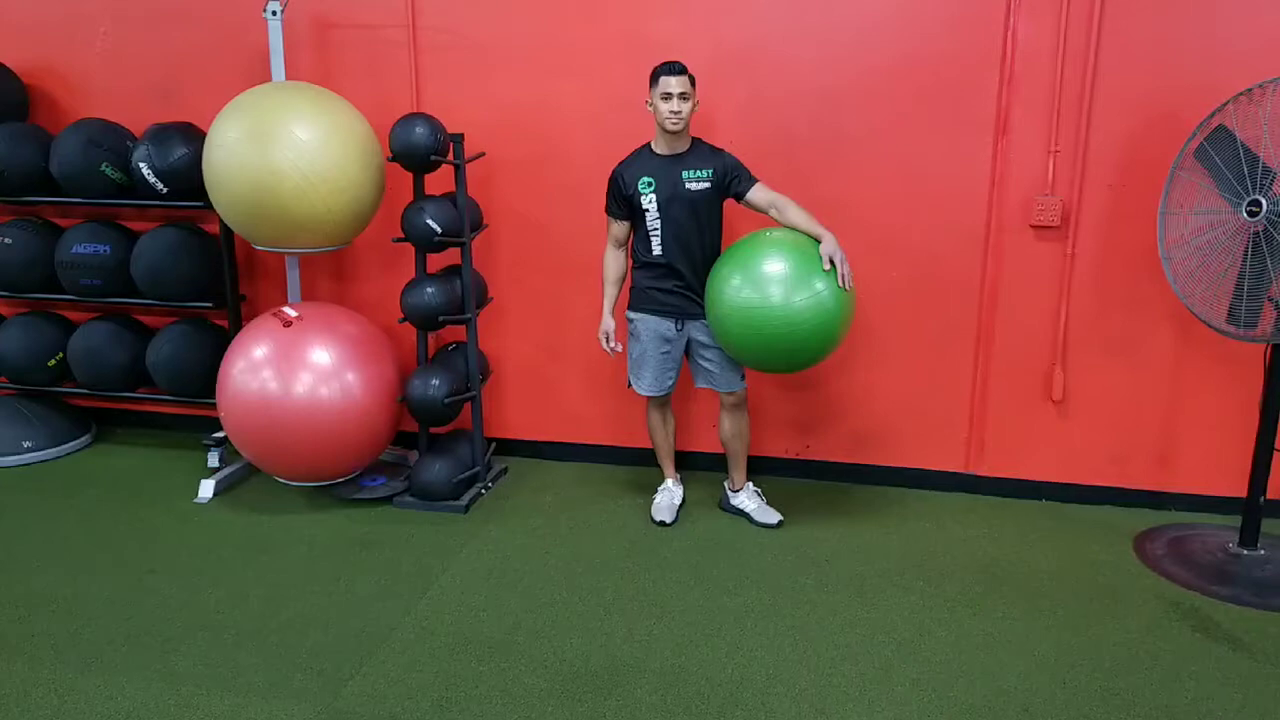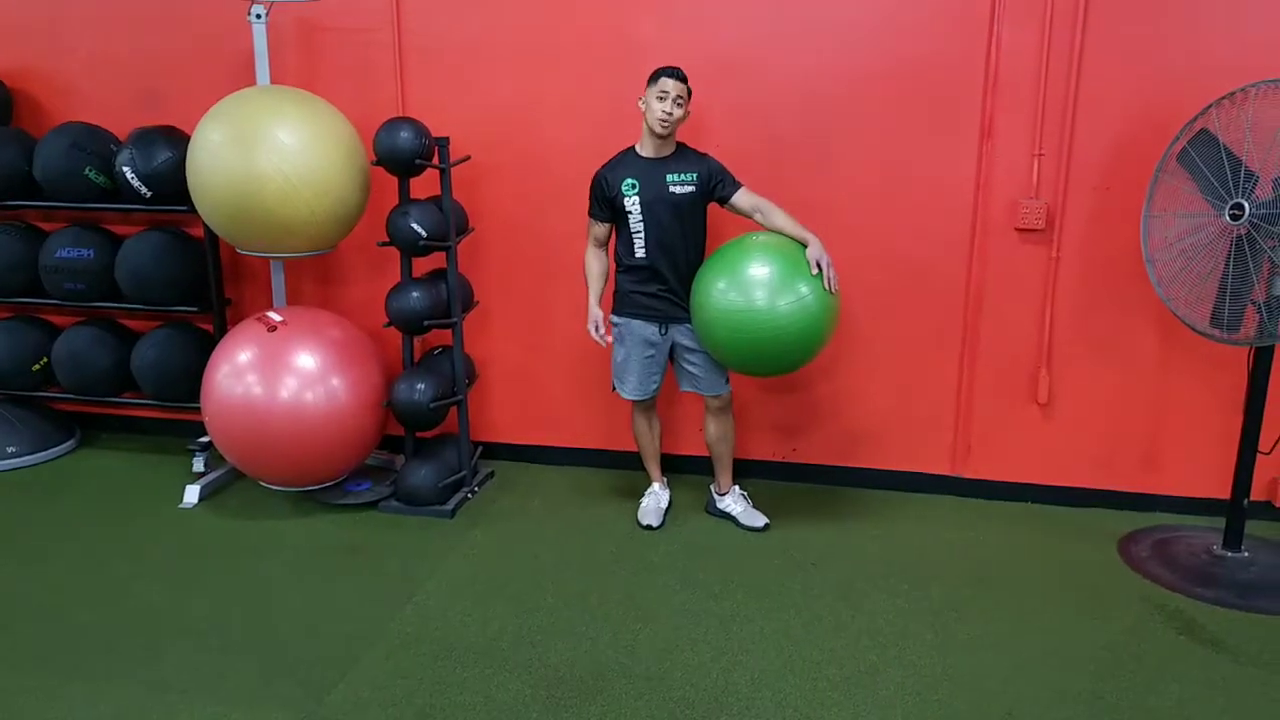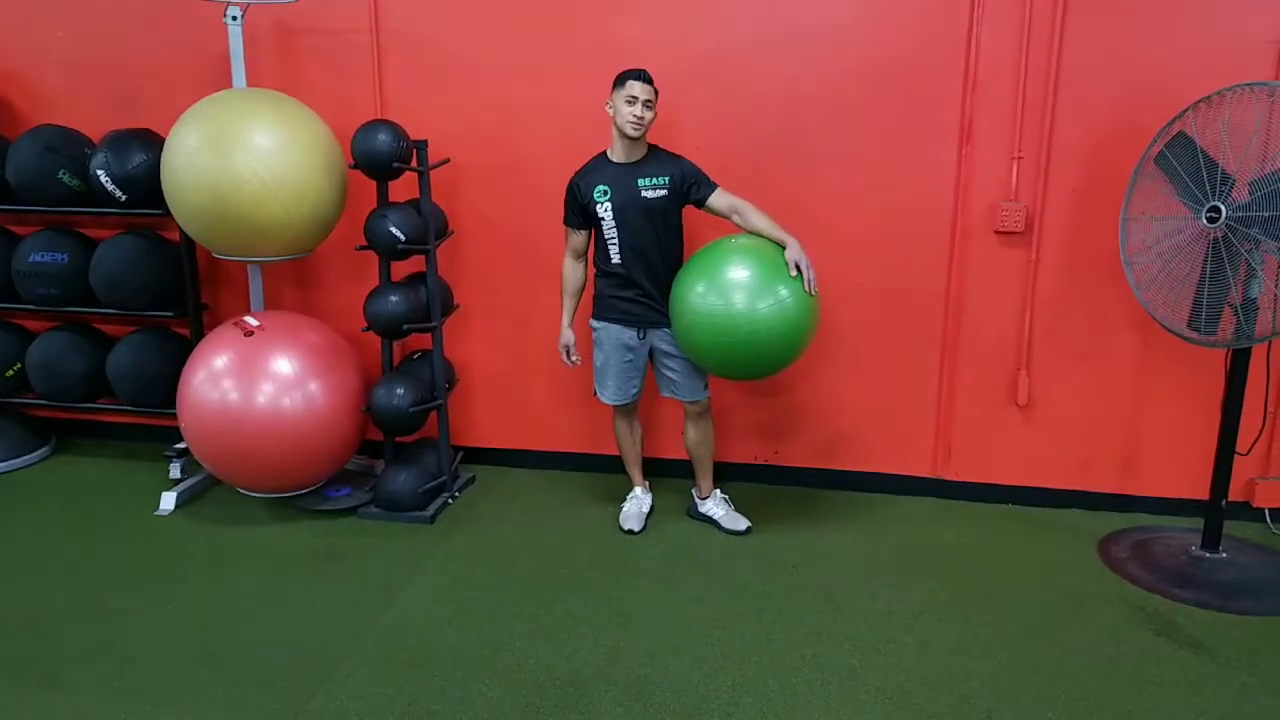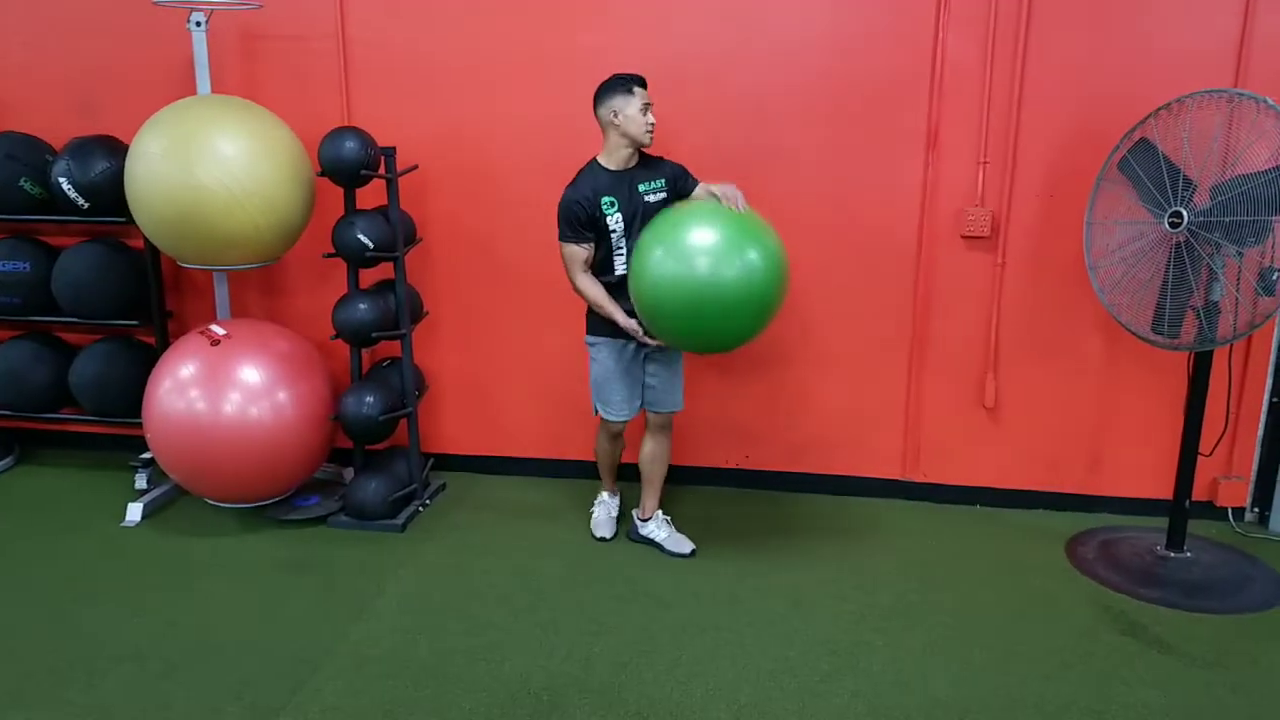
dt=1s
person 1, frame 1
left shoulder: (717, 163)
right shoulder: (628, 173)
left elbow: (772, 203)
right elbow: (616, 247)
left wrist: (824, 236)
right wrist: (607, 311)
left hip: (710, 305)
right hip: (652, 310)
left knee: (734, 395)
right knee: (658, 397)
left ankle: (738, 489)
right ankle: (670, 484)
person 1, frame 2
left shoulder: (701, 168)
right shoulder: (611, 175)
left elbow: (757, 208)
right elbow: (597, 246)
left wrist: (810, 240)
right wrist: (593, 305)
left hip: (694, 309)
right hip: (635, 314)
left knee: (718, 399)
right knee: (642, 402)
left ankle: (724, 493)
right ankle: (657, 487)
person 1, frame 3
left shoulder: (675, 170)
right shoulder: (585, 182)
left elbow: (733, 208)
right elbow: (575, 257)
left wrist: (789, 242)
right wrist: (566, 323)
left hip: (673, 314)
right hip: (614, 319)
left knee: (697, 405)
right knee: (623, 407)
left ankle: (706, 497)
right ankle: (639, 491)
person 1, frame 4
left shoulder: (665, 172)
right shoulder: (581, 194)
left elbow: (709, 197)
right elbow: (578, 273)
left wrist: (726, 192)
right wrist: (624, 322)
right hip: (612, 330)
left knee: (661, 420)
right knee: (615, 421)
left ankle: (648, 518)
right ankle: (607, 494)
